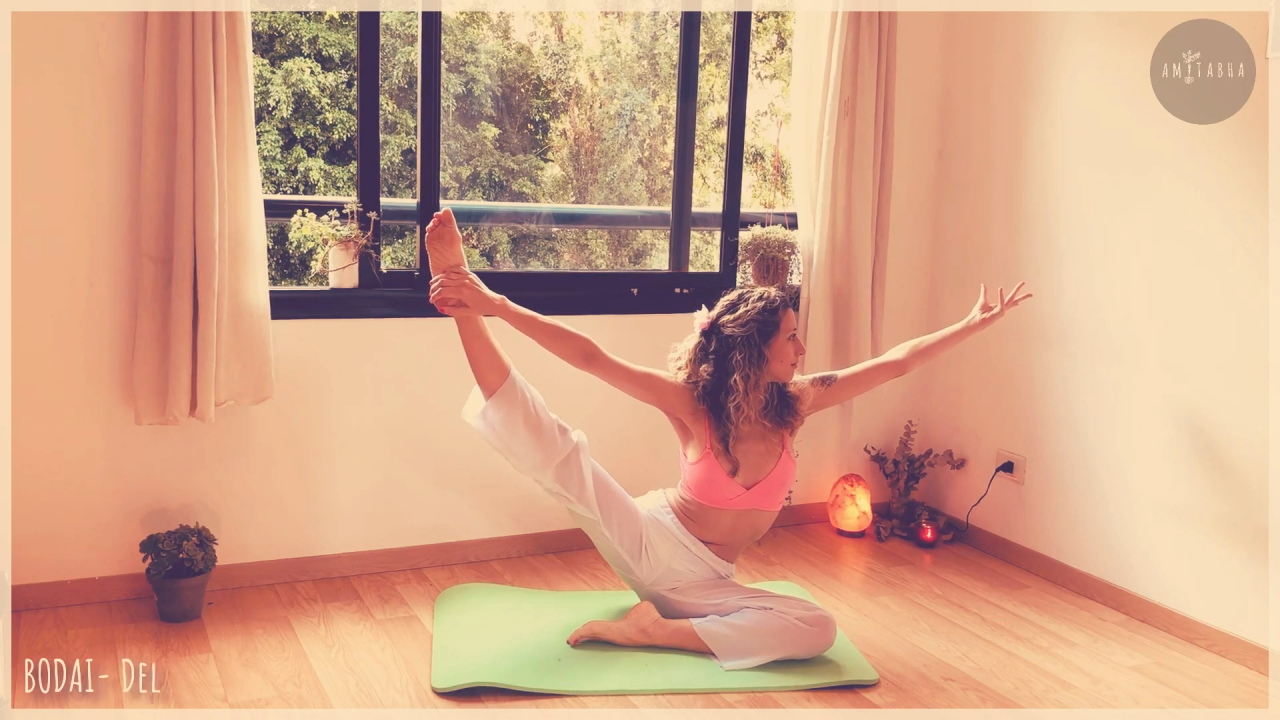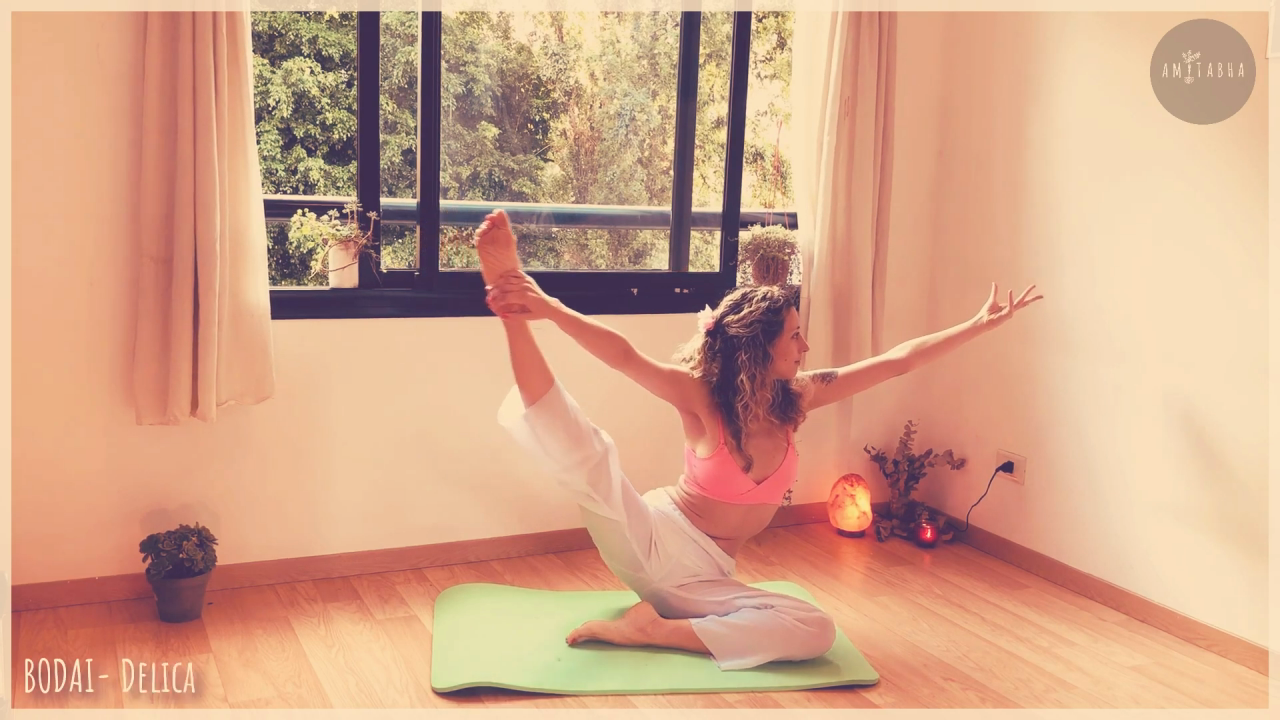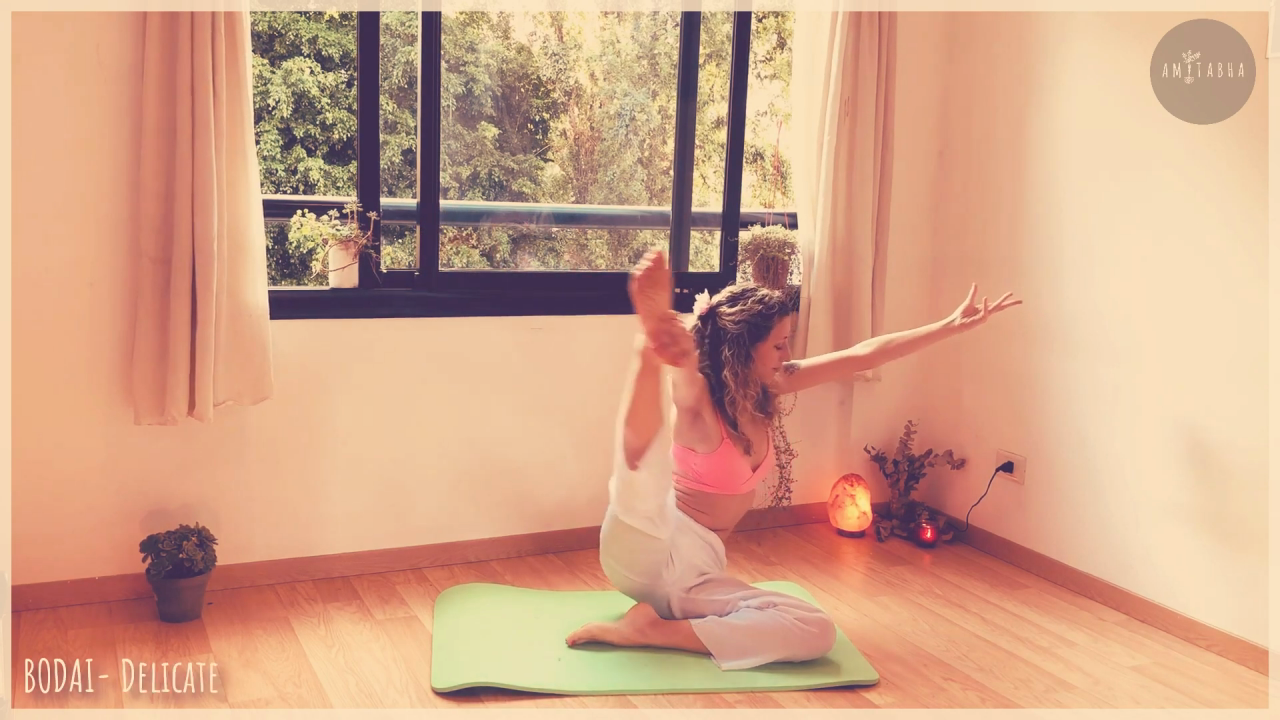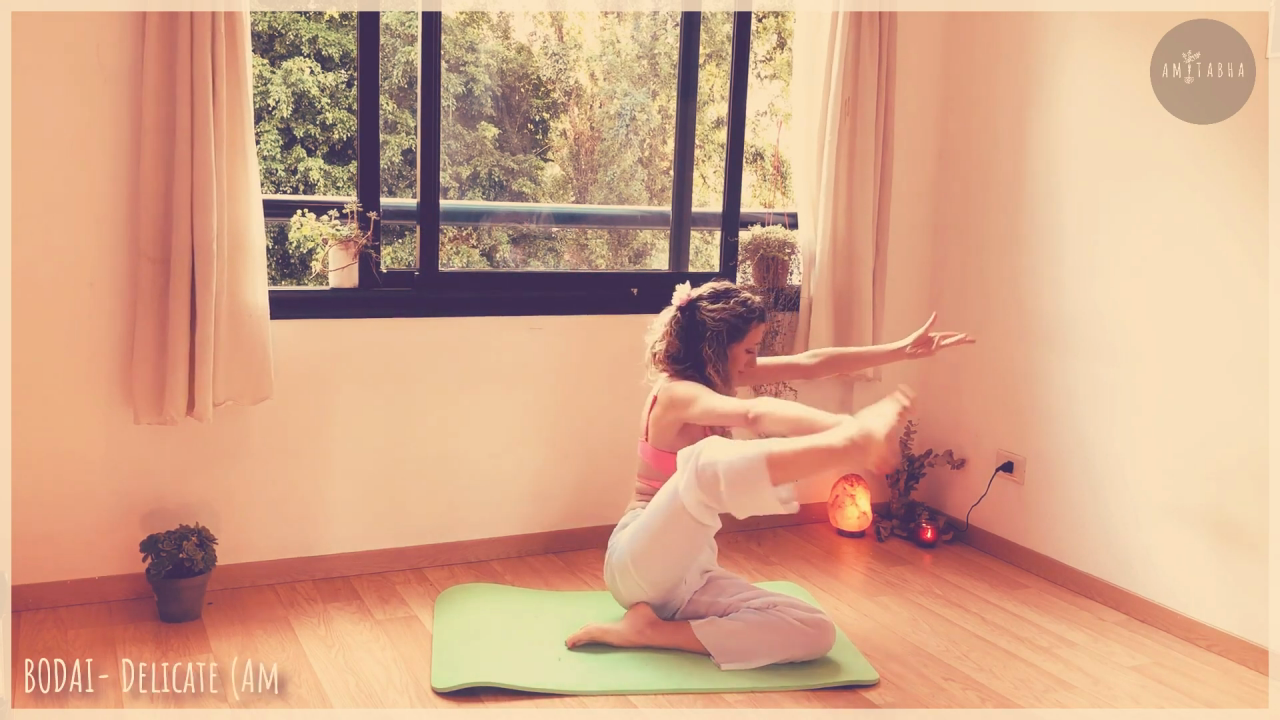
dt=0.4s
person 1, frame 1
left shoulder: (795, 401)
right shoulder: (691, 400)
left elbow: (895, 363)
right elbow: (593, 357)
left wrist: (972, 325)
right wrist: (495, 305)
left hip: (704, 582)
right hip: (649, 541)
left knee: (817, 630)
right knee: (556, 451)
left ankle: (653, 629)
person 1, frame 2
left shoulder: (796, 396)
right shoulder: (702, 397)
left elbow: (897, 361)
right elbow: (626, 357)
left wrist: (979, 325)
right wrist: (547, 308)
left hip: (703, 578)
right hip: (651, 540)
left knee: (816, 630)
right knee: (587, 456)
left ankle: (651, 628)
person 1, frame 3
left shoulder: (765, 385)
right shoulder: (698, 392)
left elbow: (862, 356)
right elbow: (678, 376)
left wrist: (951, 325)
right wrist: (657, 340)
left hip: (697, 575)
right hip: (646, 551)
left knee: (817, 632)
right knee: (644, 468)
left ankle: (649, 630)
person 1, frame 4
left shoulder: (714, 374)
right shoulder: (675, 394)
left elbow: (810, 364)
right elbow: (753, 414)
left wrist: (902, 350)
right wrist: (848, 430)
left hip: (692, 573)
right hip: (640, 560)
left knee: (816, 632)
right knee: (712, 465)
left ankle: (649, 630)
